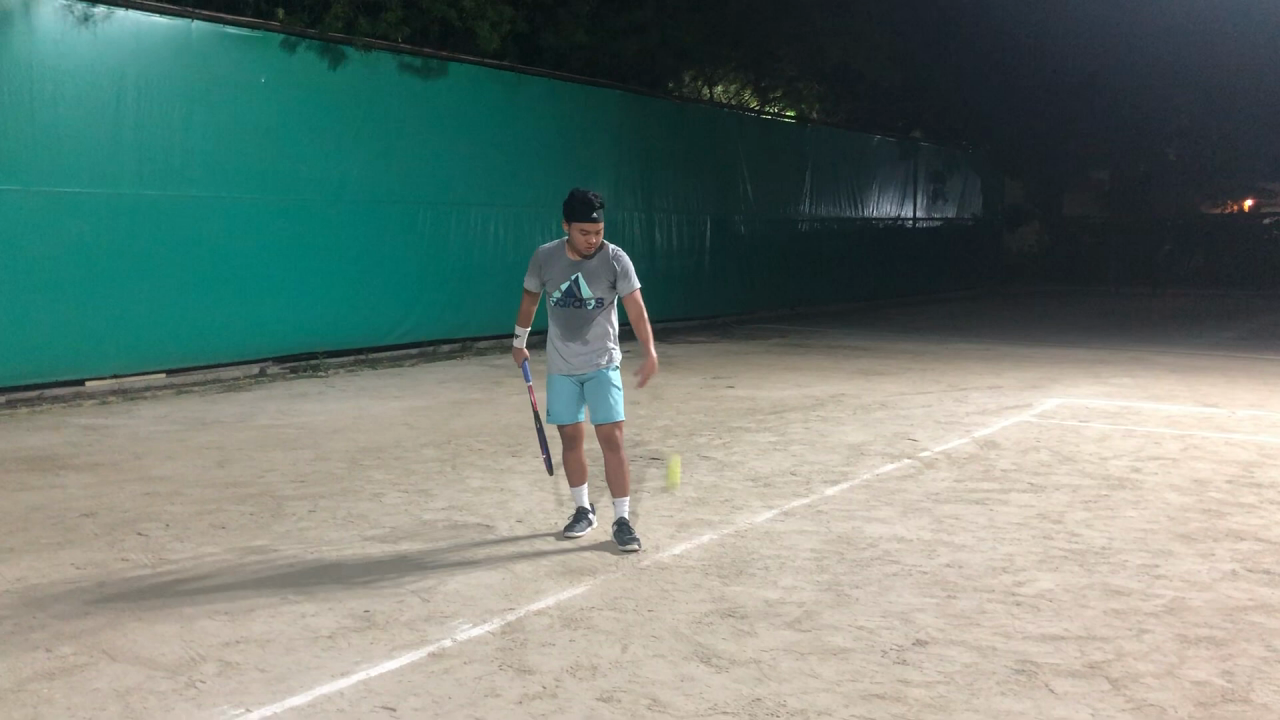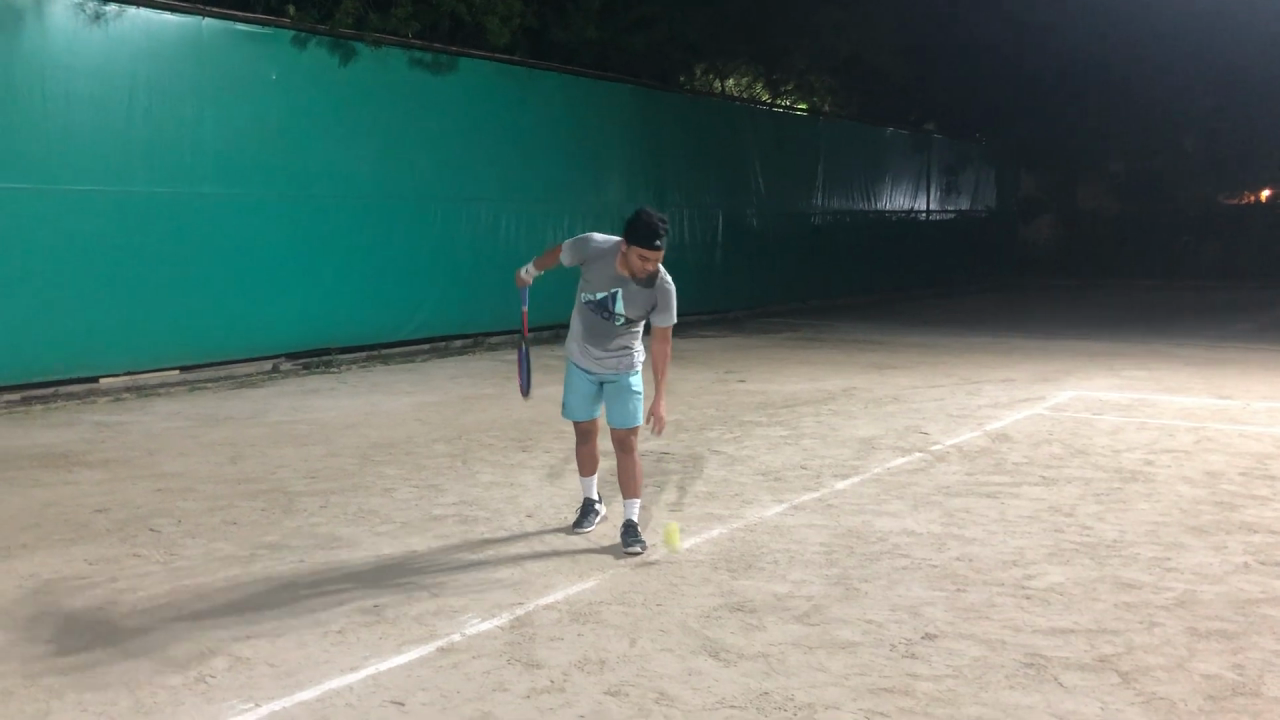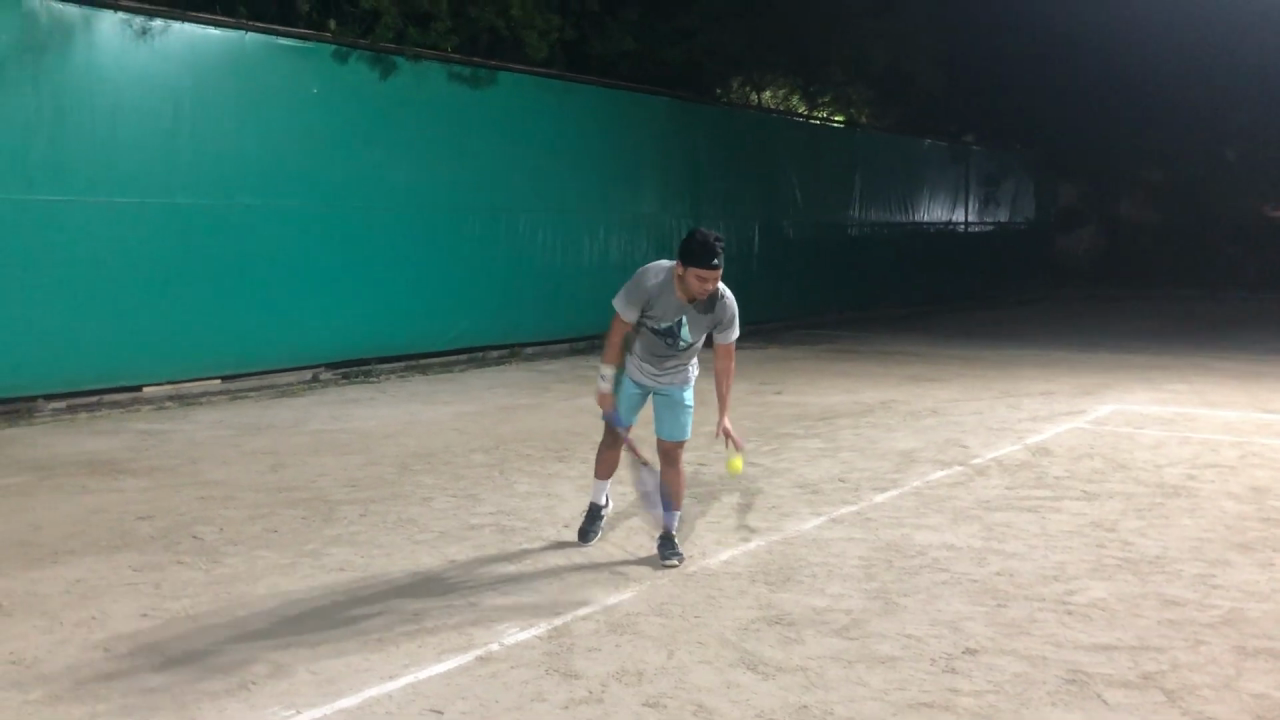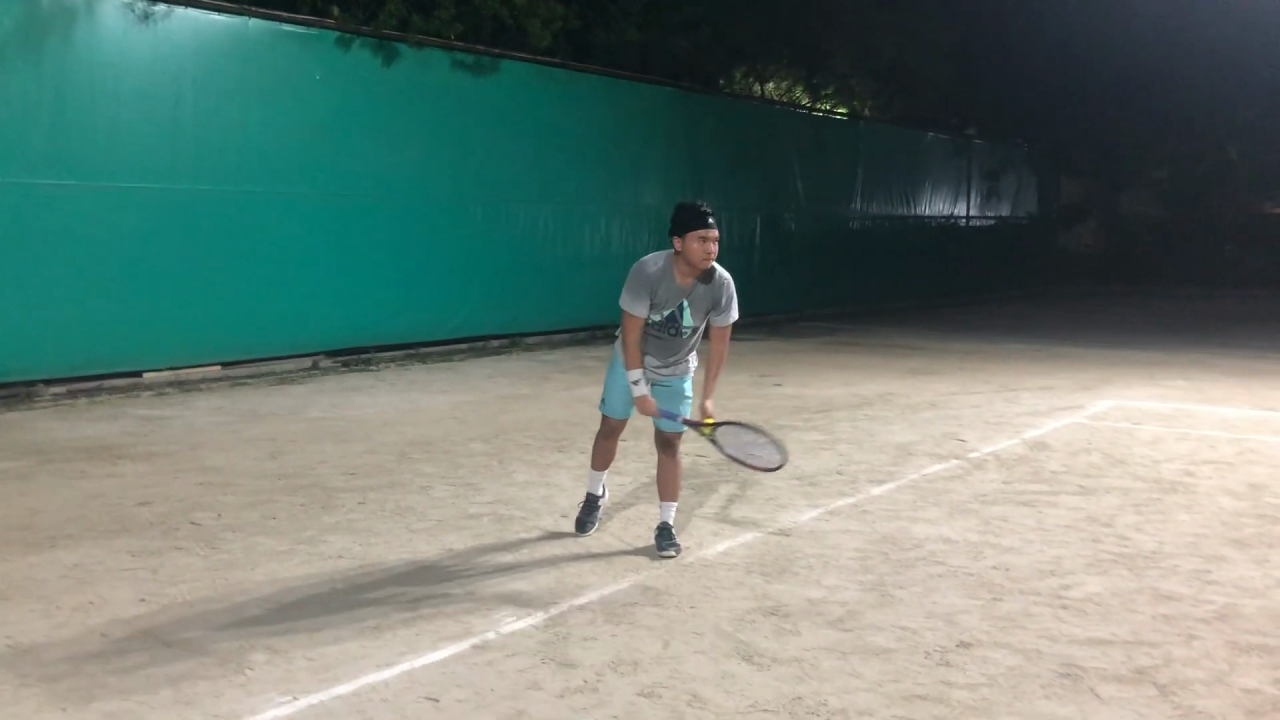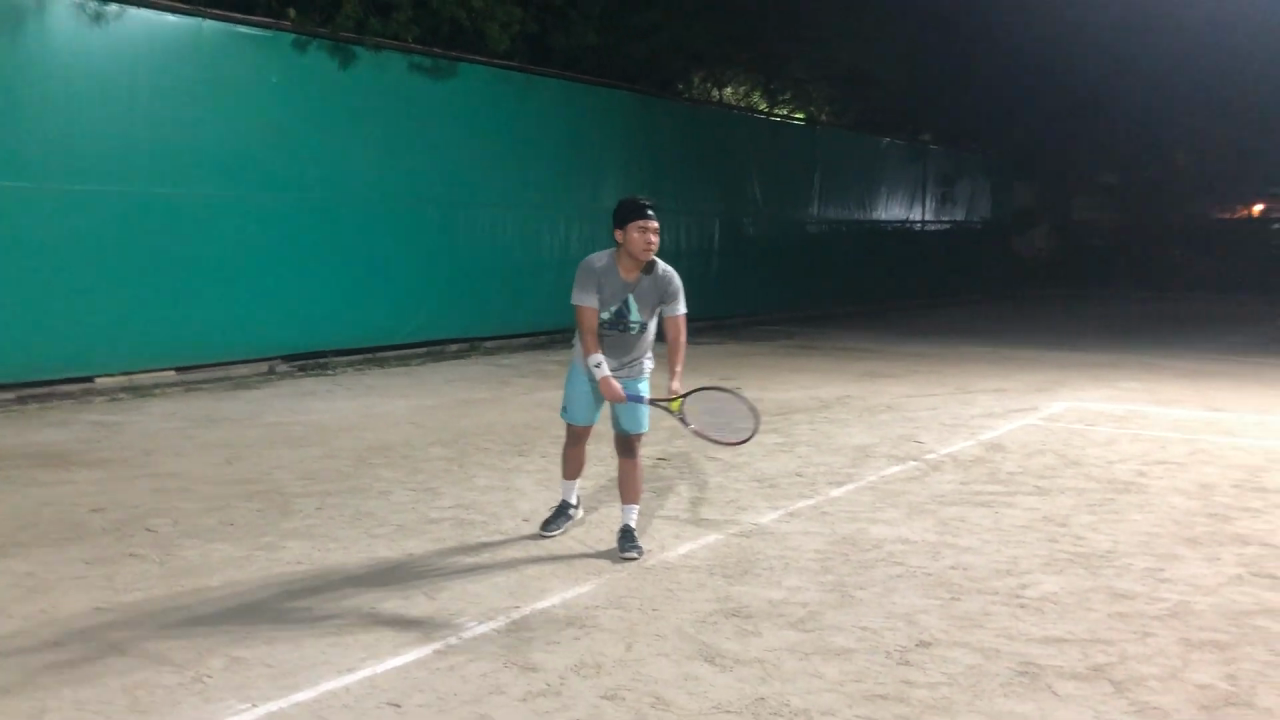
dt=0.7s
person 1, frame 1
left shoulder: (616, 259)
right shoulder: (544, 257)
left elbow: (635, 307)
right elbow: (530, 298)
left wrist: (649, 351)
right wrist: (519, 341)
left hip: (603, 365)
right hip: (561, 367)
left knee: (611, 439)
right knee: (571, 438)
left ankle: (622, 520)
right ankle: (583, 510)
person 1, frame 2
left shoulder: (662, 287)
right shoulder: (592, 247)
left elbow: (662, 341)
right elbow: (557, 253)
left wrist: (660, 398)
right wrist: (528, 271)
left hip: (624, 367)
right hip: (581, 360)
left knee: (626, 441)
right knee: (585, 432)
left ankle: (631, 522)
right ankle: (592, 501)
person 1, frame 3
left shoulder: (724, 304)
right shoulder: (647, 281)
left elbow: (725, 359)
right elbow: (618, 333)
left wrist: (723, 415)
right wrist: (605, 382)
left hip: (678, 380)
right hip: (633, 370)
left knee: (672, 454)
right knee: (613, 437)
left ankle: (668, 534)
right ankle: (598, 504)
person 1, frame 4
left shoulder: (721, 285)
right shoulder: (646, 271)
left elbow: (719, 342)
right elbow: (631, 335)
left wrist: (707, 395)
right wrist: (639, 389)
left hip: (677, 371)
right hip: (631, 361)
left knee: (669, 445)
right knee: (610, 428)
left ankle: (666, 525)
right ankle: (595, 494)
person 1, frame 5
left shoulder: (666, 279)
right shoulder: (592, 268)
left elbow: (676, 334)
right elbow: (588, 330)
left wrist: (674, 378)
right wrist: (603, 376)
left hip: (634, 372)
right hip: (590, 367)
left knee: (629, 447)
right knee: (576, 436)
left ankle: (628, 527)
right ankle: (569, 504)
